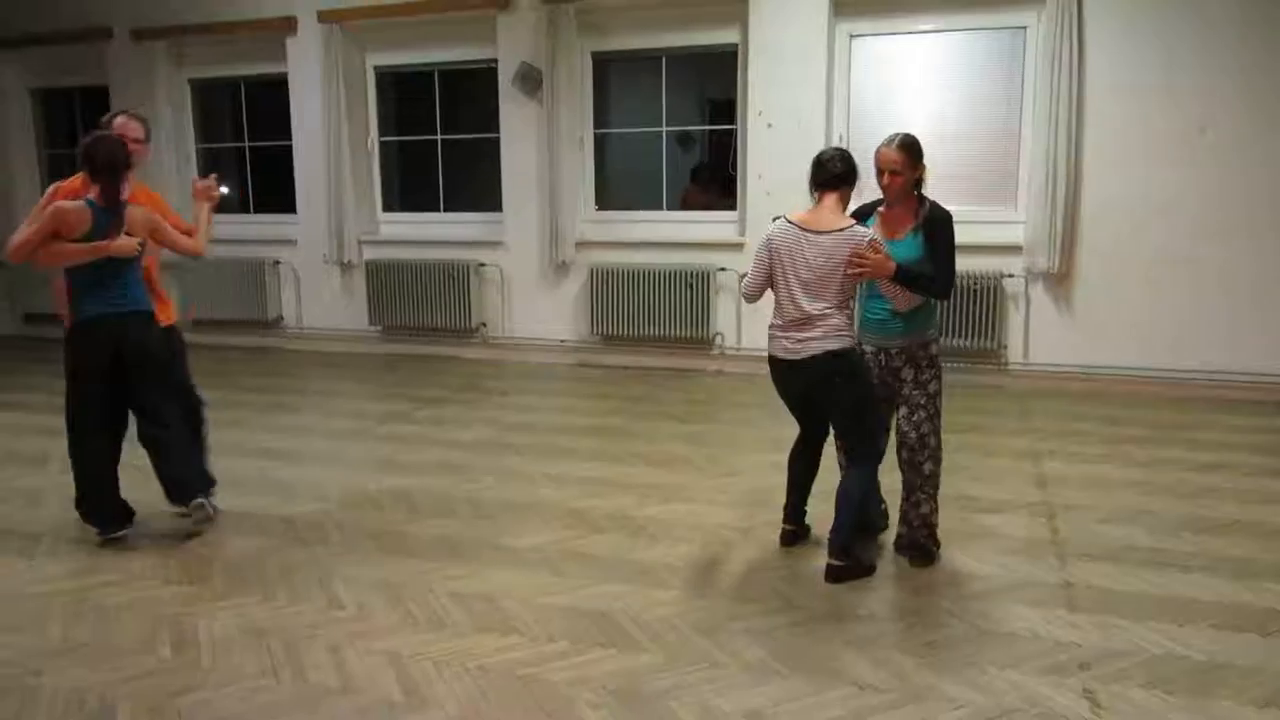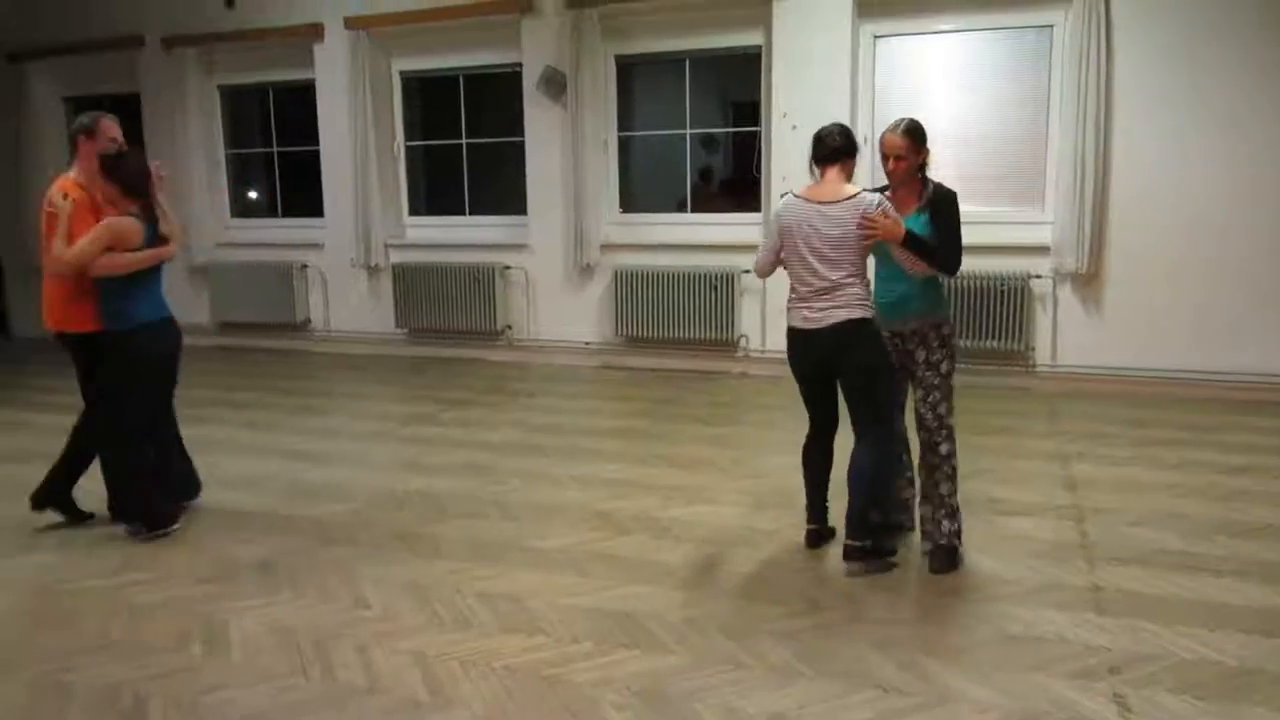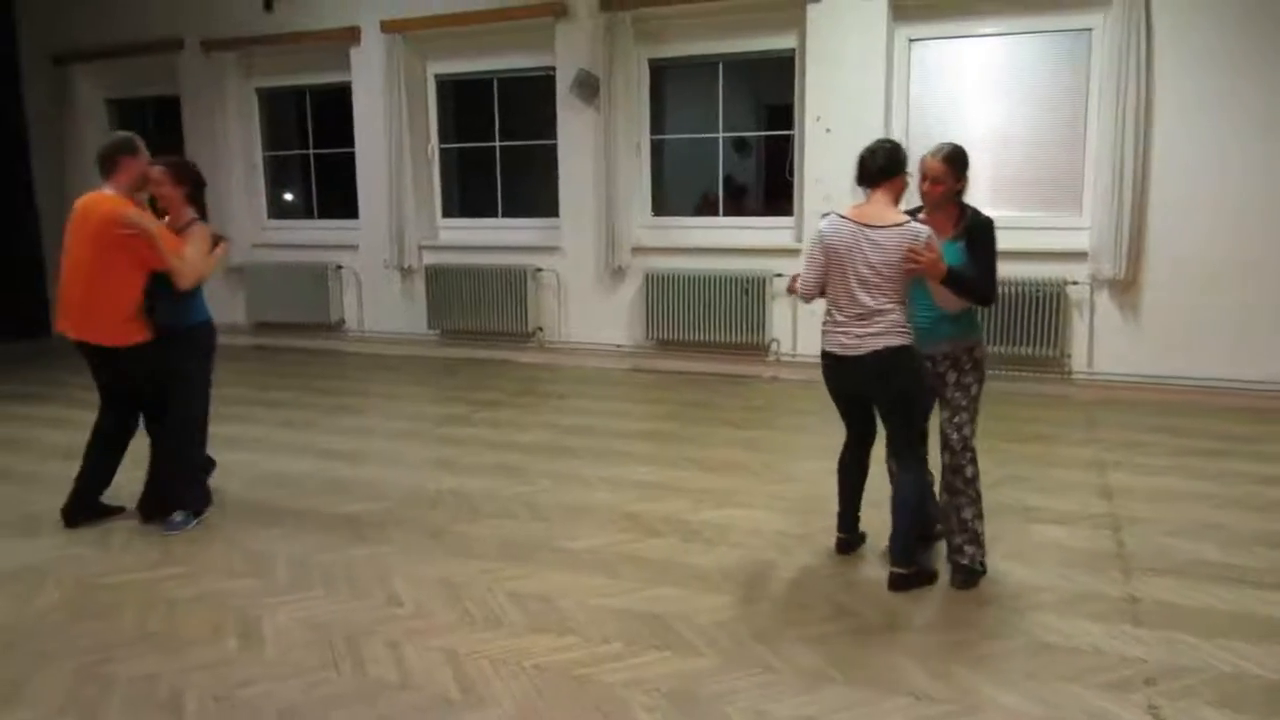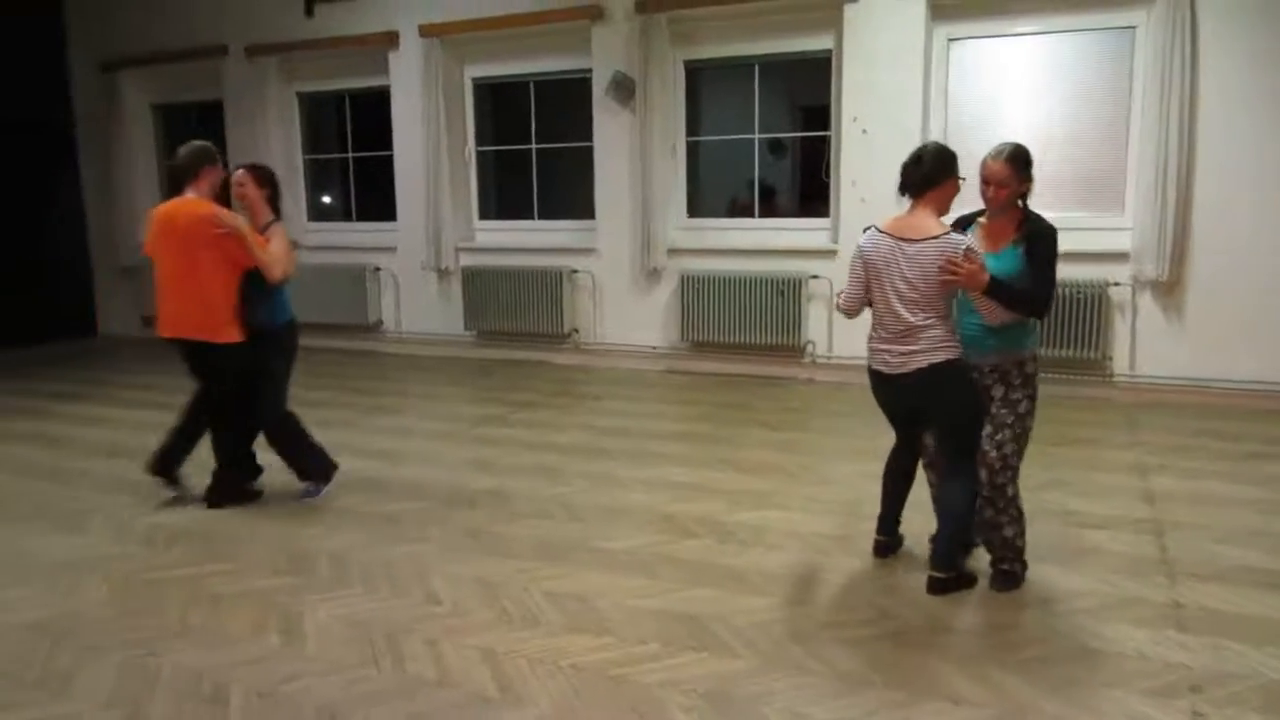
dt=0.4s
person 1, frame 1
left shoulder: (779, 230)
right shoulder: (860, 239)
left elbow: (750, 292)
right elbow: (902, 301)
left hip: (783, 360)
right hip: (834, 360)
left knee: (811, 432)
right knee: (862, 452)
left ankle: (792, 524)
right ankle: (841, 556)
person 1, frame 2
left shoulder: (788, 206)
right shoulder: (871, 204)
left elbow: (762, 267)
left hip: (802, 334)
right hip: (853, 331)
left knee: (821, 425)
right knee: (873, 431)
left ankle: (816, 524)
right ankle: (859, 538)
person 1, frame 3
left shoulder: (831, 227)
right shoulder: (916, 234)
left elbow: (806, 291)
left wrist: (795, 283)
left hip: (838, 357)
right hip: (891, 356)
left knee: (858, 437)
right knee: (909, 455)
left ankle: (846, 532)
right ankle: (903, 565)
person 1, frame 4
left shoulder: (871, 239)
right shoulder: (957, 246)
left elbow: (848, 307)
right elbow: (993, 316)
left wrist: (844, 297)
left hip: (883, 371)
right hip: (939, 371)
left knee: (907, 442)
right knee: (960, 464)
left ankle: (886, 535)
right ankle: (944, 569)
person 2, frame 1
left shoulder: (935, 219)
right shoulder: (864, 216)
left elbow: (943, 287)
left wrist: (891, 270)
left hip: (916, 350)
right hip: (868, 344)
left knee: (917, 442)
left ankle: (918, 533)
person 2, frame 2
left shoulder: (940, 199)
left elbow: (951, 262)
left wrist: (902, 235)
left hip: (928, 330)
right hip: (884, 328)
left knee: (934, 426)
left ankle: (943, 535)
right ankle: (895, 512)
person 2, frame 3
left shoulder: (977, 226)
left elbow: (987, 294)
left wrist: (943, 272)
left hip: (960, 354)
right hip: (913, 350)
left knee: (957, 445)
left ankle: (967, 554)
person 2, frame 4
left shoulder: (1039, 234)
right shoulder: (964, 226)
left elbow: (1040, 305)
left wrist: (986, 284)
left hip: (1011, 366)
right hip: (962, 360)
left knee: (996, 460)
right knee: (935, 449)
left ankle: (1008, 558)
person 3, frame 1
left shoulder: (148, 197)
right shoulder: (68, 193)
left elbow: (191, 242)
right elbow: (45, 253)
left wrist: (203, 206)
left hip: (155, 321)
left knee: (186, 403)
person 3, frame 2
left shoulder: (93, 193)
right shoulder: (69, 196)
right elbow: (92, 263)
right wrist: (156, 254)
left hip: (100, 320)
right hip: (85, 323)
left ankle: (55, 490)
person 3, frame 3
left shoulder: (83, 206)
right shoulder: (130, 218)
right elbow: (185, 274)
right wrist: (213, 252)
left hip: (82, 326)
right hip: (120, 333)
left knee: (117, 411)
right knee: (160, 409)
left ankle: (84, 503)
person 3, frame 4
left shoulder: (160, 215)
right shoulder: (220, 220)
left hip: (176, 326)
right hip: (217, 329)
left knee: (213, 392)
right knee: (240, 403)
left ankle: (169, 460)
right ankle: (227, 484)
person 4, frame 1
left shoulder: (65, 213)
right shoulder: (142, 217)
left elbow: (14, 254)
right elbow: (196, 248)
left wrist: (45, 209)
right wrist: (205, 207)
left hip: (89, 333)
right hip: (140, 327)
left knee: (91, 427)
right knee: (160, 415)
left ankle: (110, 516)
right ankle: (193, 492)
person 4, frame 2
left shoulder: (114, 227)
right shoulder: (158, 224)
left elbow: (62, 265)
left wrist: (63, 218)
right wrist: (157, 198)
left hip: (131, 340)
right hip: (164, 333)
left knee: (121, 428)
right knee: (157, 417)
left ankle: (157, 515)
right ankle: (173, 493)
person 4, frame 3
left shoulder: (197, 231)
right shoulder: (168, 223)
left hip: (189, 336)
right hip: (166, 333)
left knee: (179, 416)
right knee: (166, 414)
left ankle: (189, 501)
right ankle: (185, 489)
person 4, frame 4
left shoulder: (275, 232)
right shoulder: (240, 229)
left elbow: (274, 274)
left wrist: (246, 234)
left hip: (275, 335)
right hip: (247, 331)
left knee: (269, 410)
left ankle: (319, 470)
